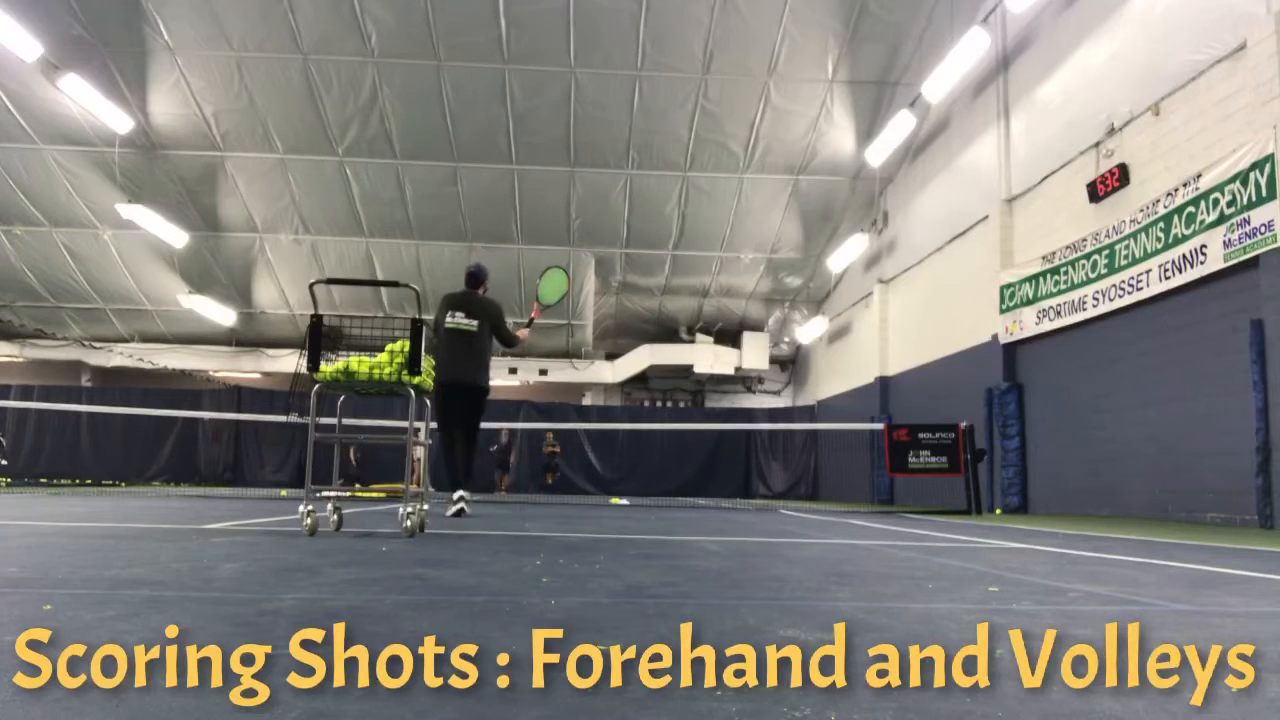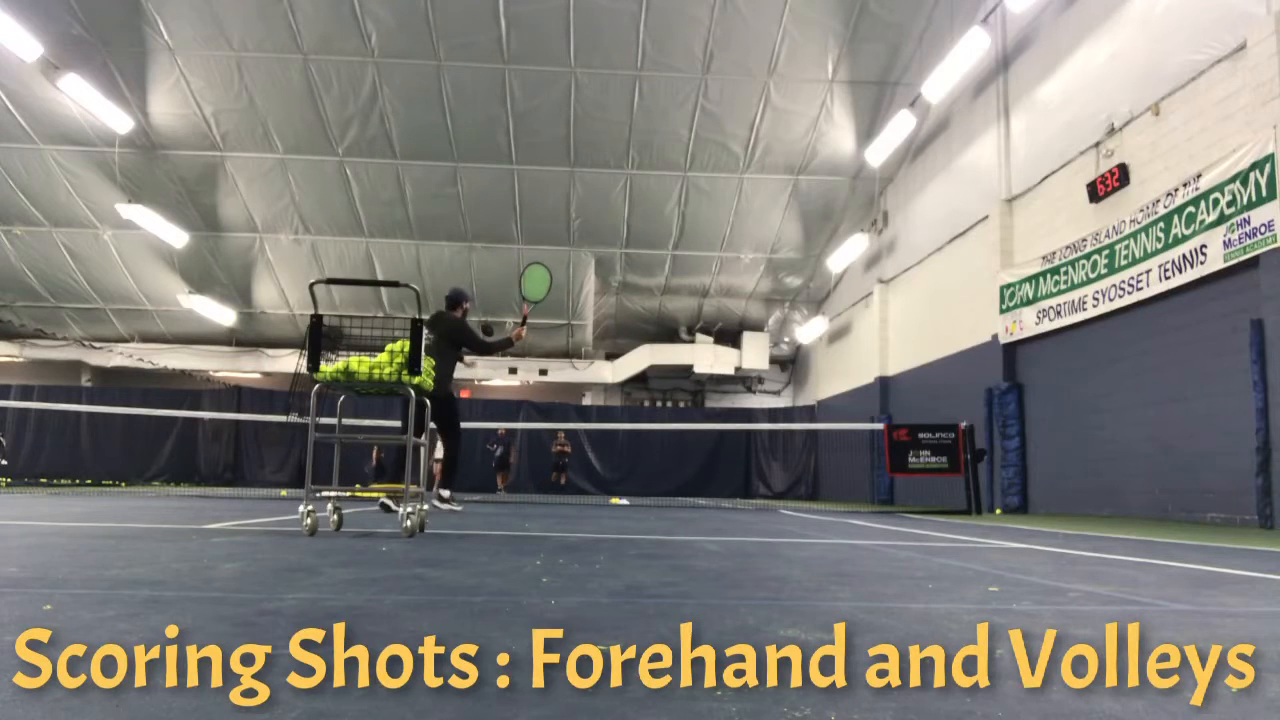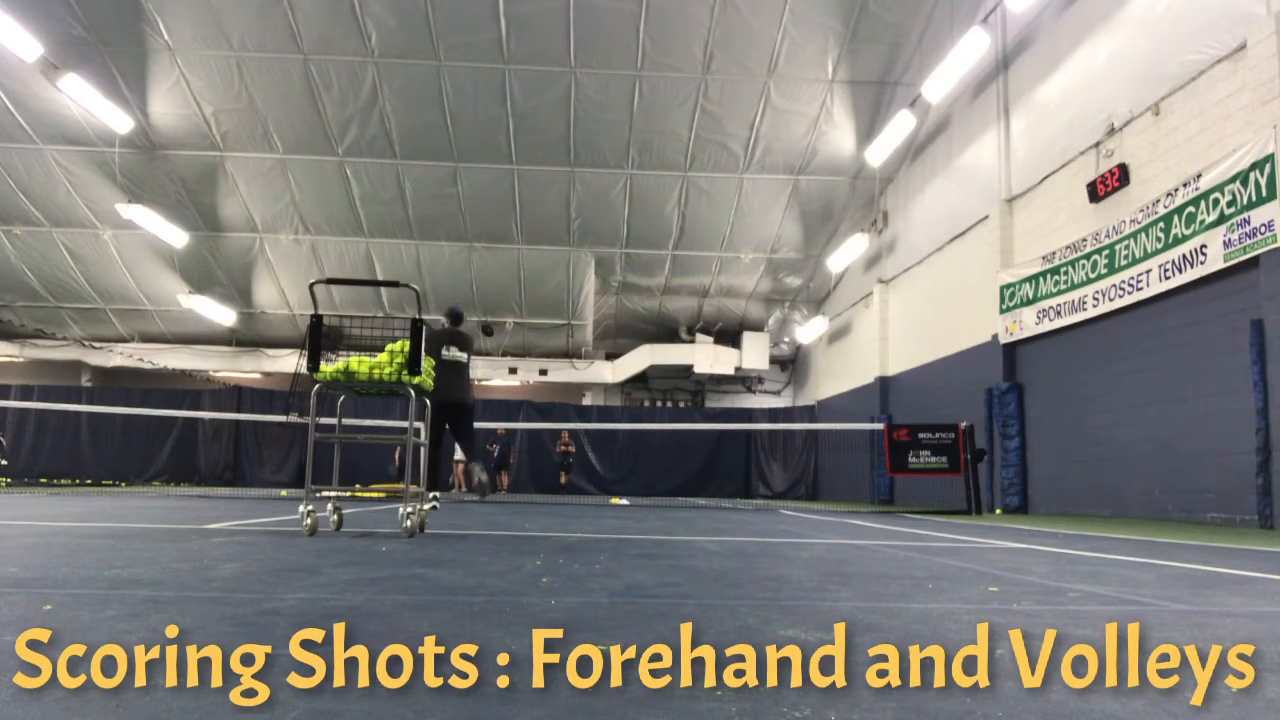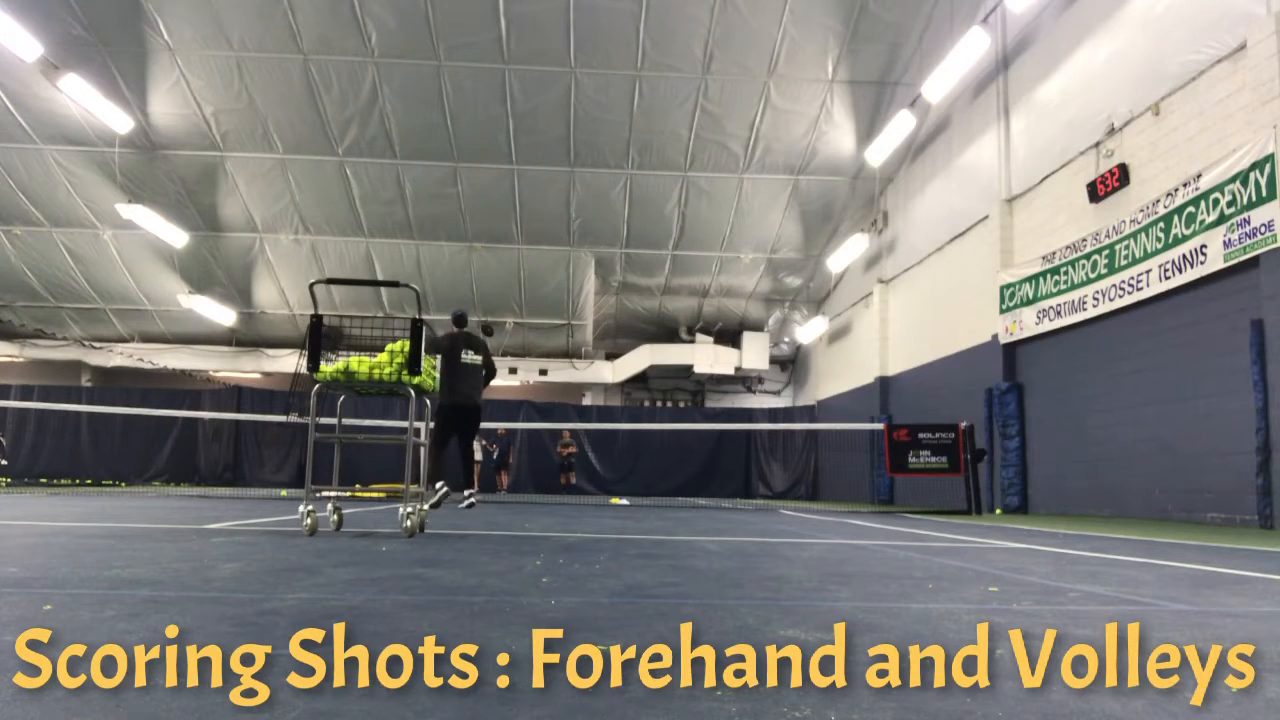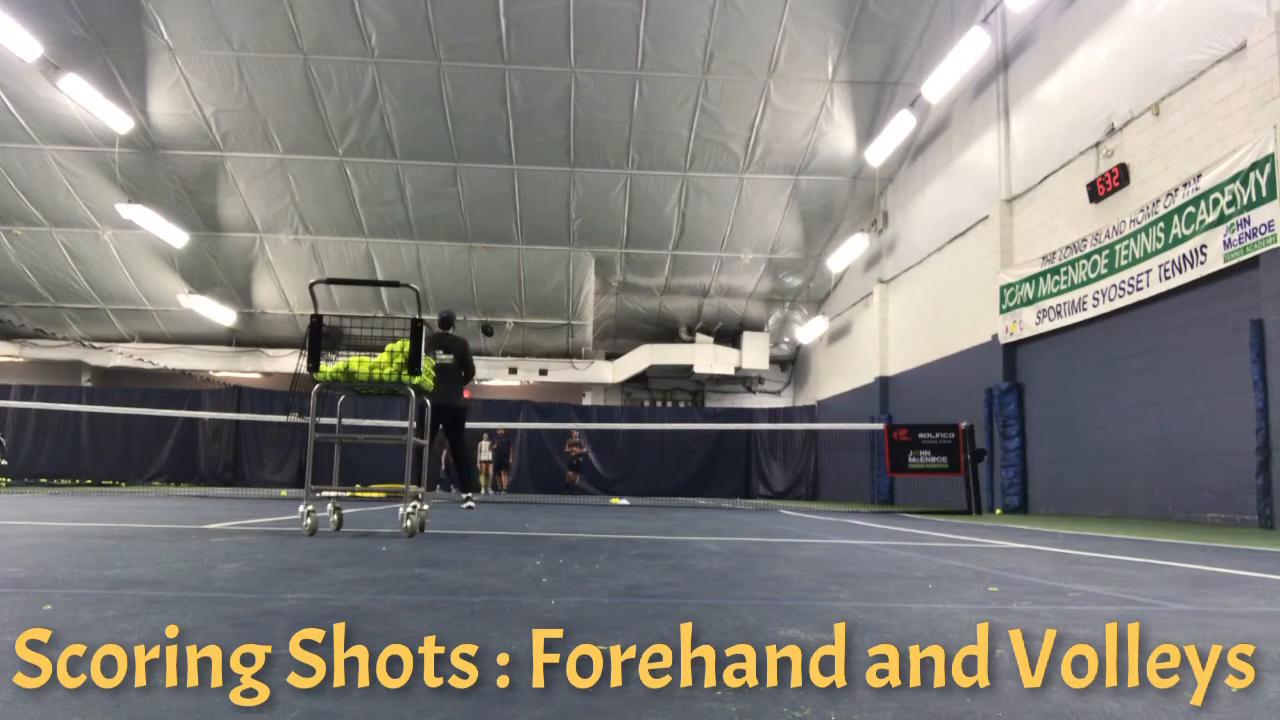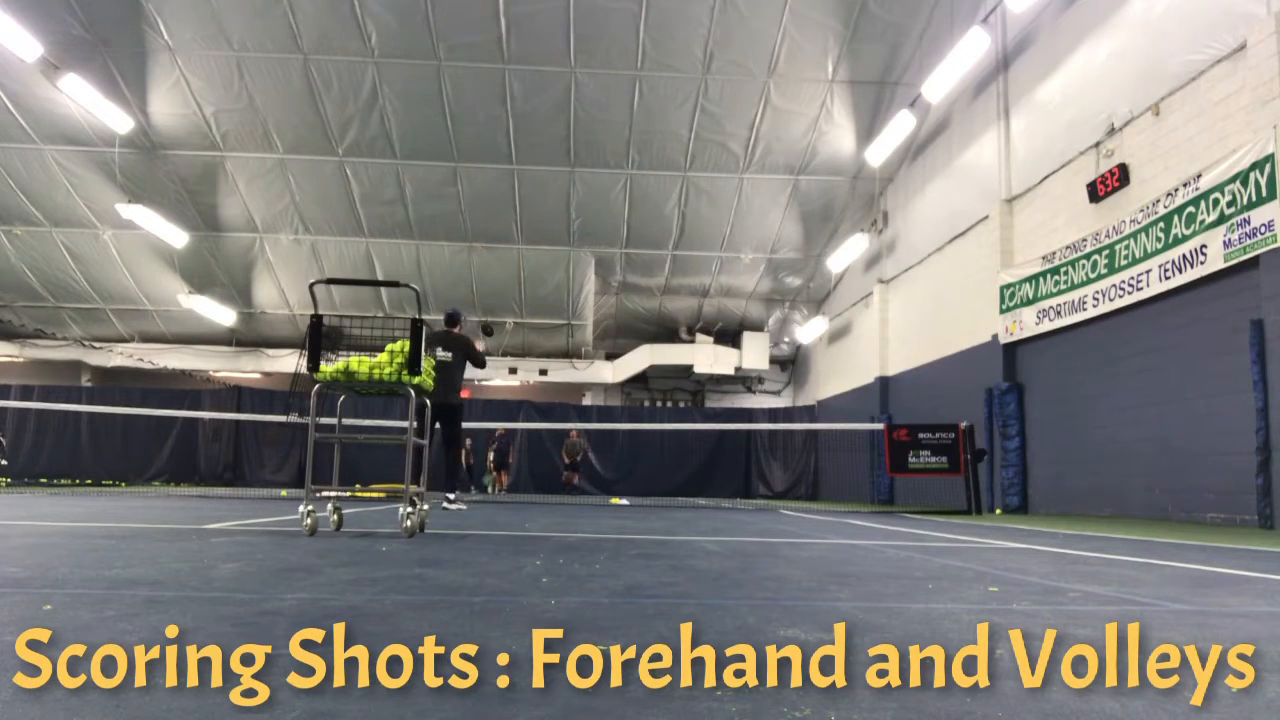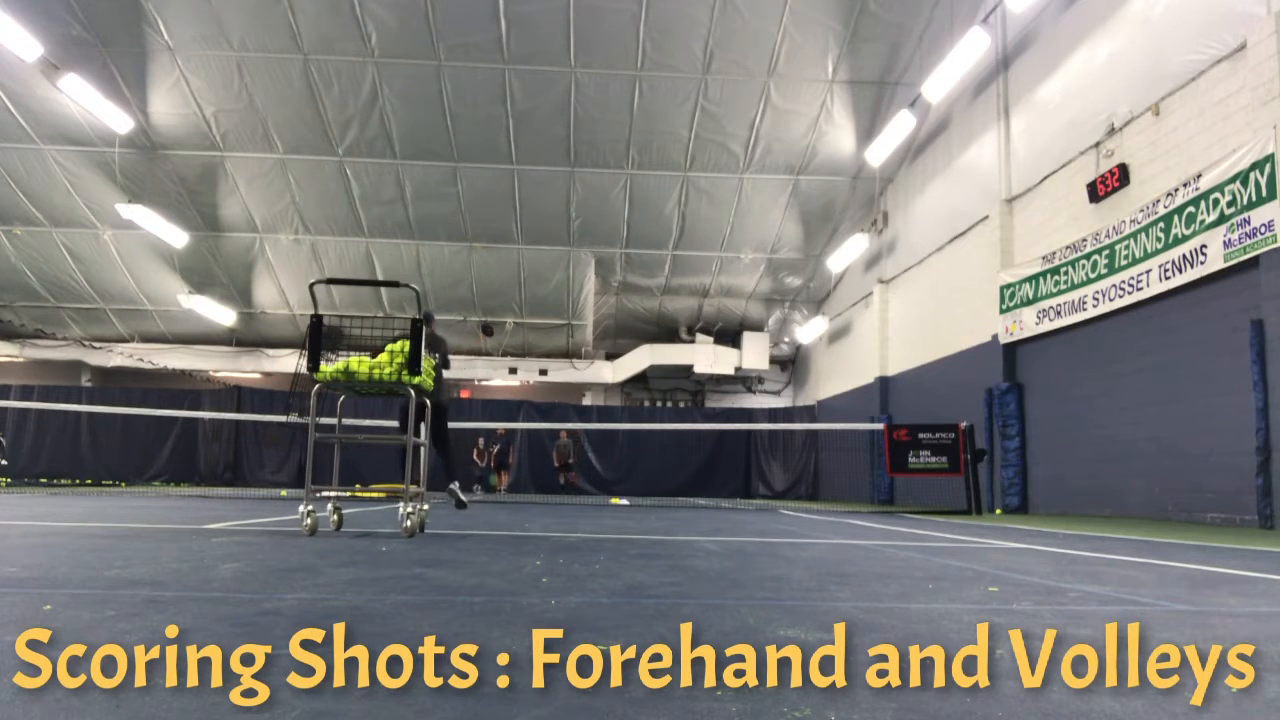
dt=0.7s
person 1, frame 1
left shoulder: (447, 301)
right shoulder: (491, 307)
right elbow: (507, 341)
right wrist: (520, 336)
left hip: (444, 379)
right hip: (474, 382)
left knee: (448, 436)
right knee: (467, 438)
left ankle: (458, 496)
right ankle: (462, 491)
person 1, frame 2
left shoulder: (434, 321)
right shoulder: (457, 325)
right elbow: (483, 348)
left wrist: (459, 356)
right wrist: (512, 339)
right hip: (438, 390)
right knee: (452, 440)
right ankle: (443, 494)
person 1, frame 3
left shoulder: (434, 336)
right shoulder: (468, 341)
left hip: (437, 400)
right hip: (463, 401)
left knee: (432, 448)
right knee: (467, 442)
left ankle: (432, 495)
right ankle: (476, 467)
person 1, frame 4
left shoulder: (450, 339)
right shoulder: (480, 343)
left elbow: (430, 346)
right elbow: (491, 371)
left hip: (451, 401)
right hip: (474, 403)
left knee: (437, 446)
right knee: (466, 447)
left ankle: (439, 485)
right ankle: (469, 493)
person 1, frame 5
left shoulder: (425, 343)
right shoulder: (461, 344)
right elbow: (470, 372)
left hip: (429, 403)
right hip: (454, 404)
right knee: (459, 450)
right ankle: (468, 495)
person 1, frame 6
left shoulder: (428, 339)
right shoulder: (463, 341)
right elbow: (481, 363)
right wrist: (479, 350)
left hip: (426, 399)
right hip: (450, 401)
right knee: (452, 449)
right ankle: (450, 496)
person 1, frame 7
right shoulder: (439, 342)
right elbow: (446, 366)
right wrist: (444, 359)
left hip: (412, 400)
right hip: (436, 400)
right knee: (443, 445)
right ankle: (454, 484)
